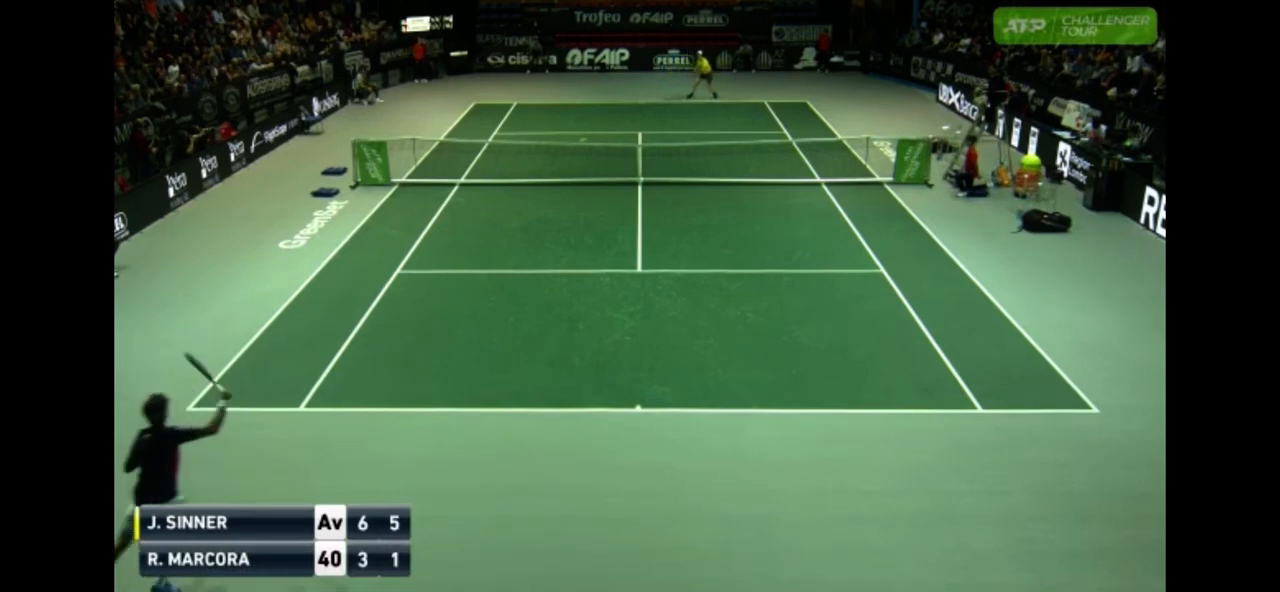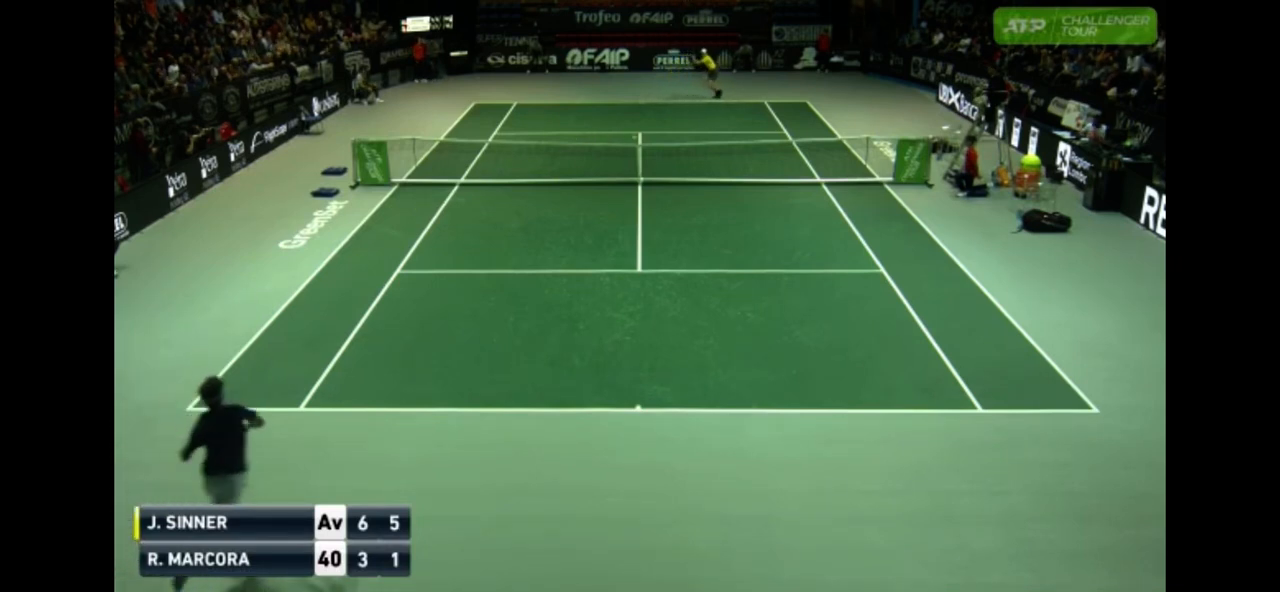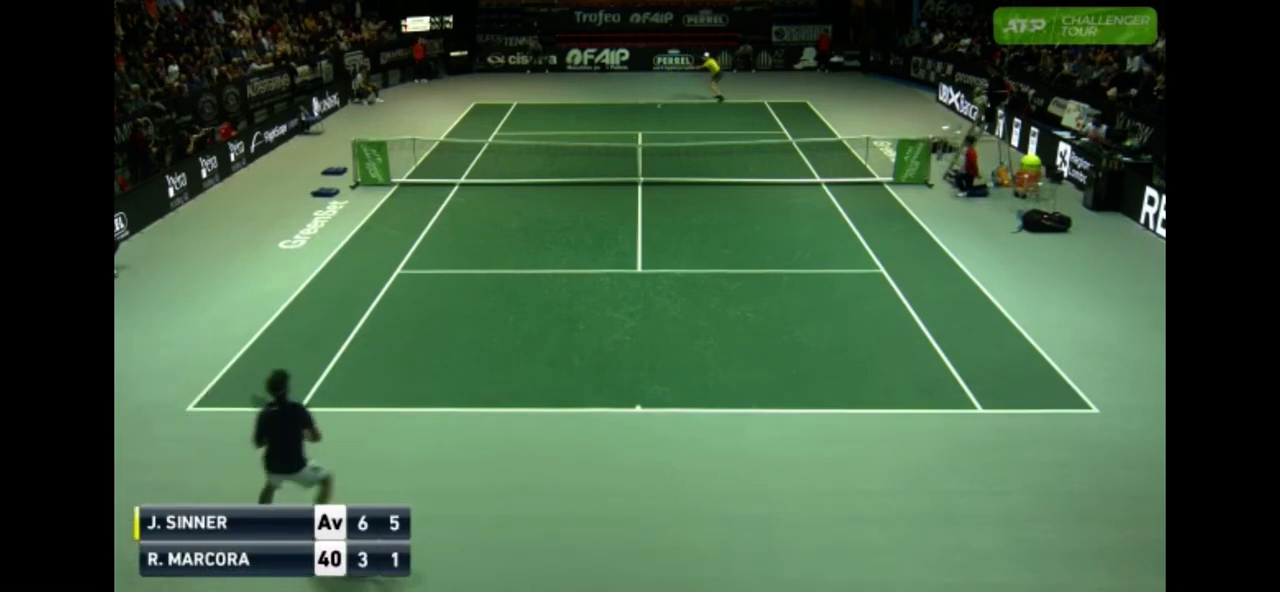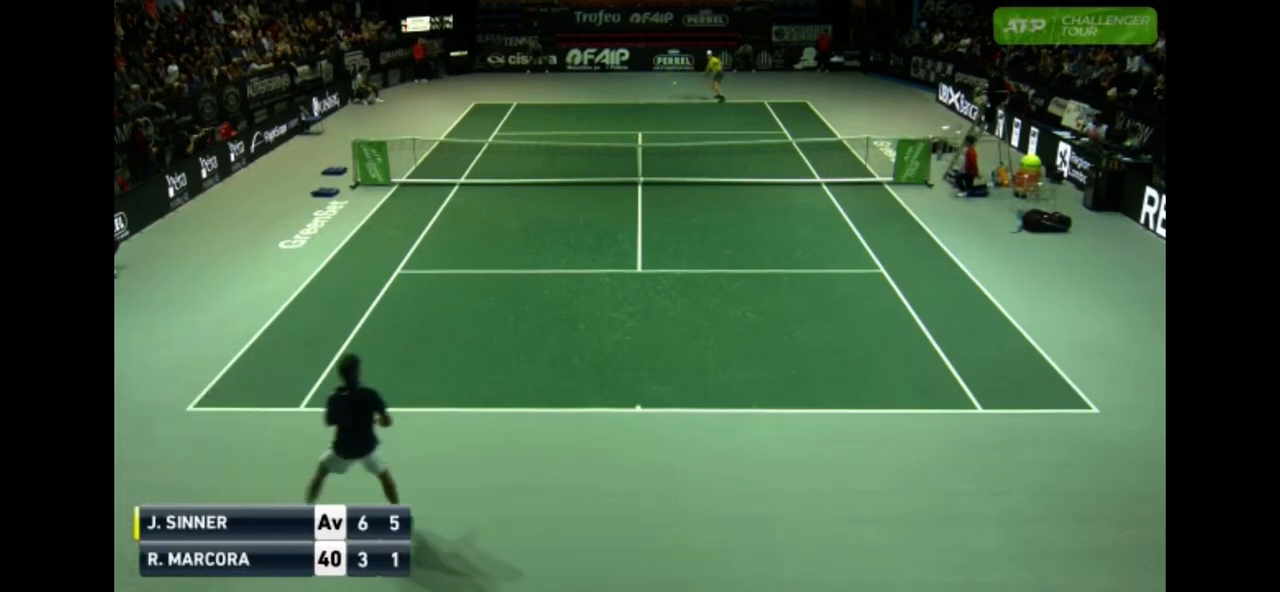
dt=0.2s
person 1, frame 1
left shoulder: (141, 439)
right shoulder: (170, 434)
left elbow: (128, 466)
right elbow: (211, 429)
right wrist: (223, 405)
left hip: (144, 498)
right hip: (165, 498)
person 1, frame 2
left shoulder: (202, 423)
right shoulder: (236, 411)
left elbow: (185, 455)
right elbow: (259, 422)
right wrist: (246, 425)
left hip: (212, 475)
right hip: (233, 474)
person 1, frame 3
left shoulder: (264, 415)
right shoulder: (298, 410)
left elbow: (259, 443)
right elbow: (316, 437)
left hip: (273, 467)
right hip: (296, 467)
left knee: (270, 487)
right knee: (326, 479)
person 1, frame 4
left shoulder: (334, 398)
right shoulder: (370, 395)
left elbow: (329, 422)
right elbow: (386, 422)
left hip: (342, 450)
right hip: (367, 448)
left knee: (320, 471)
right knee: (385, 477)
